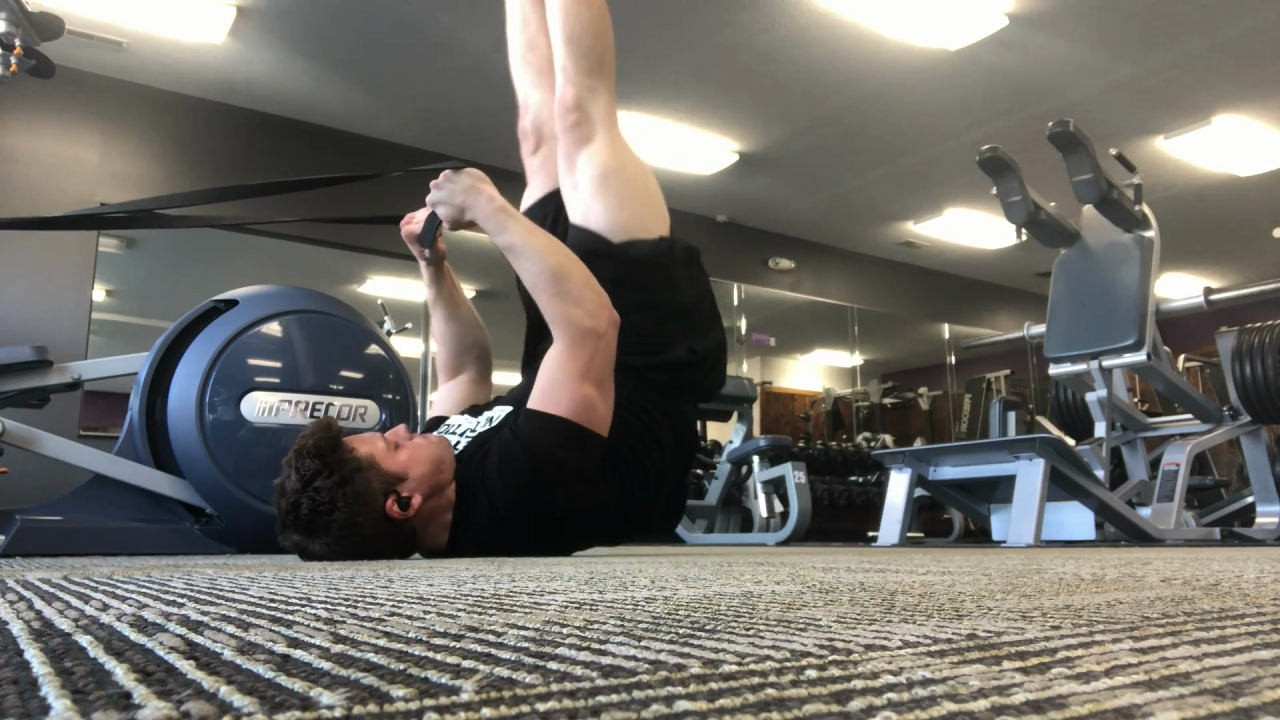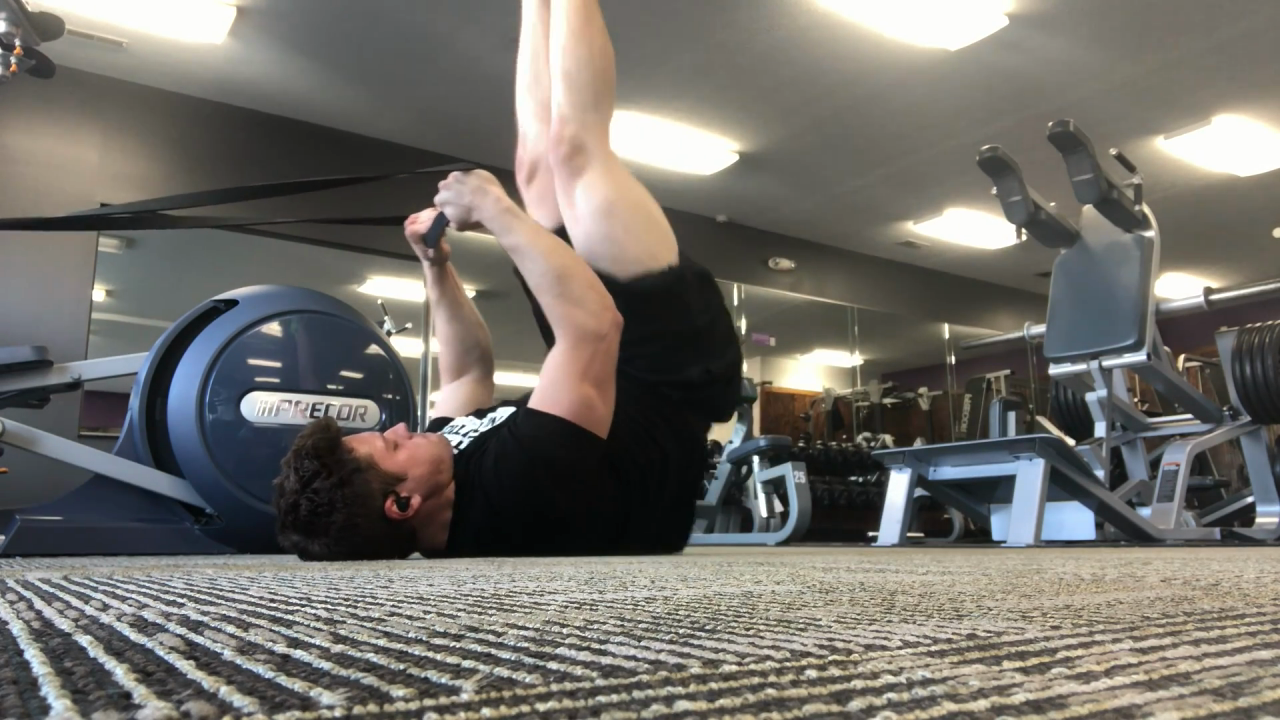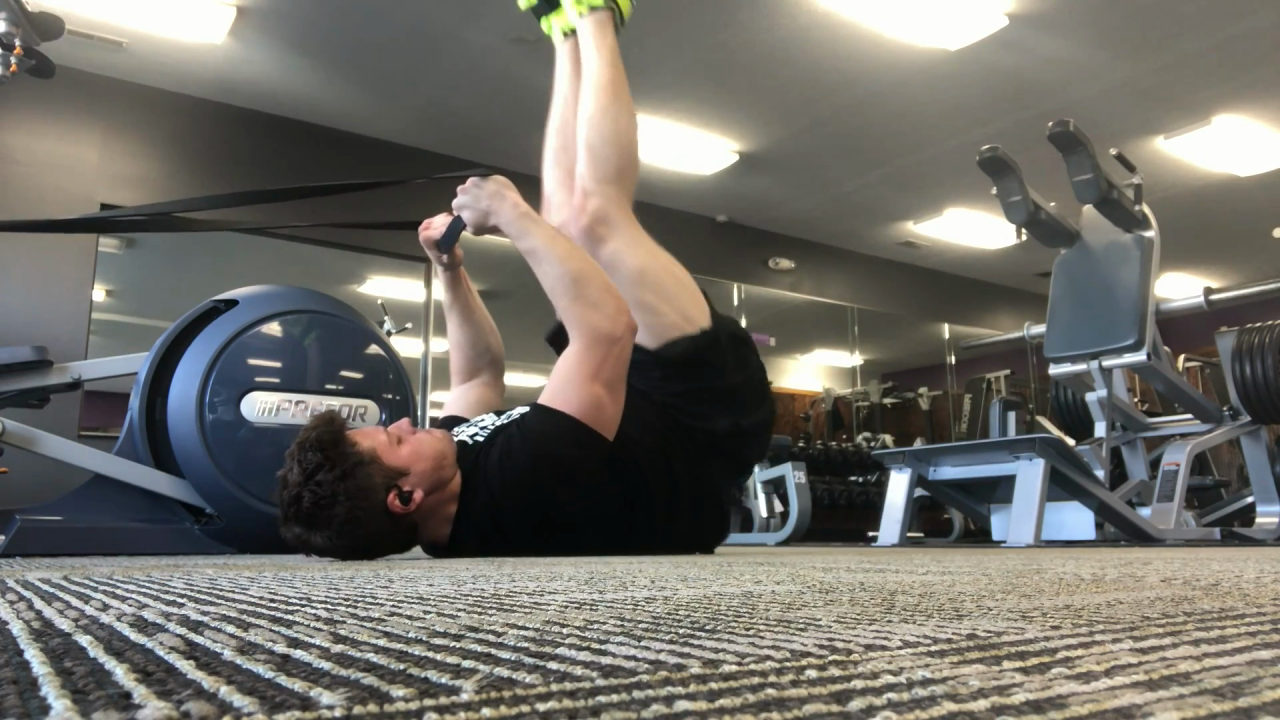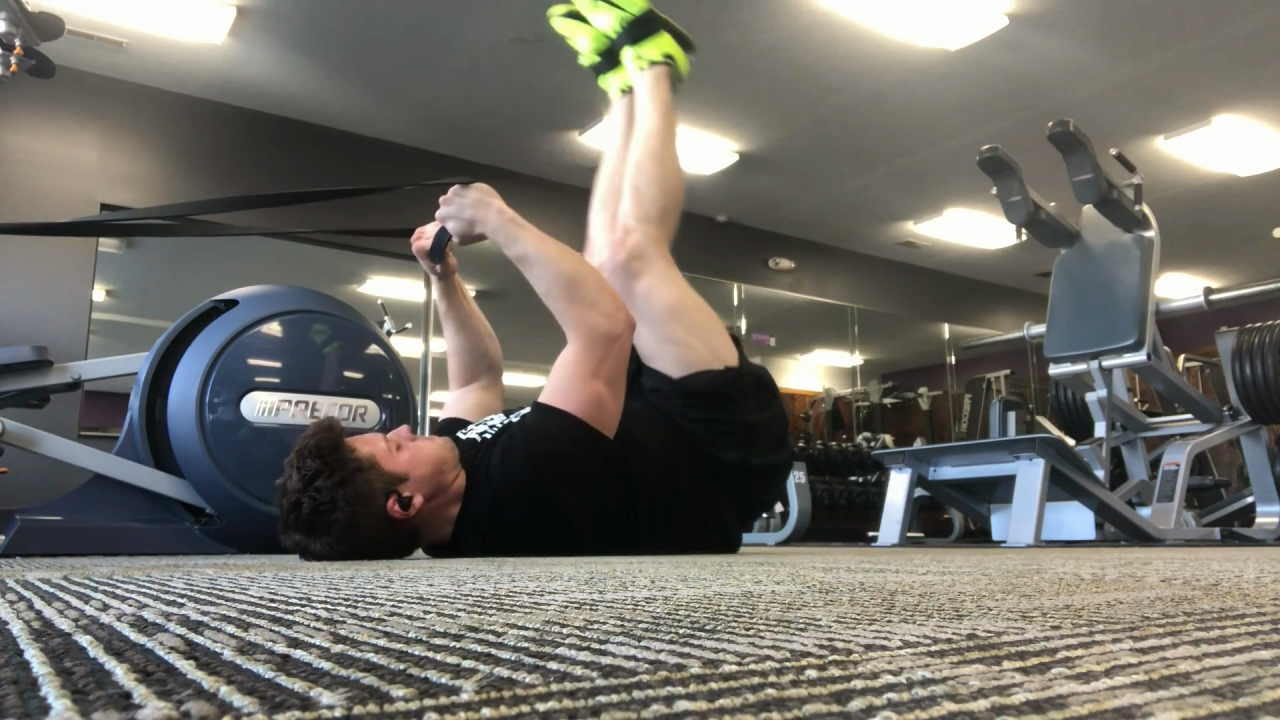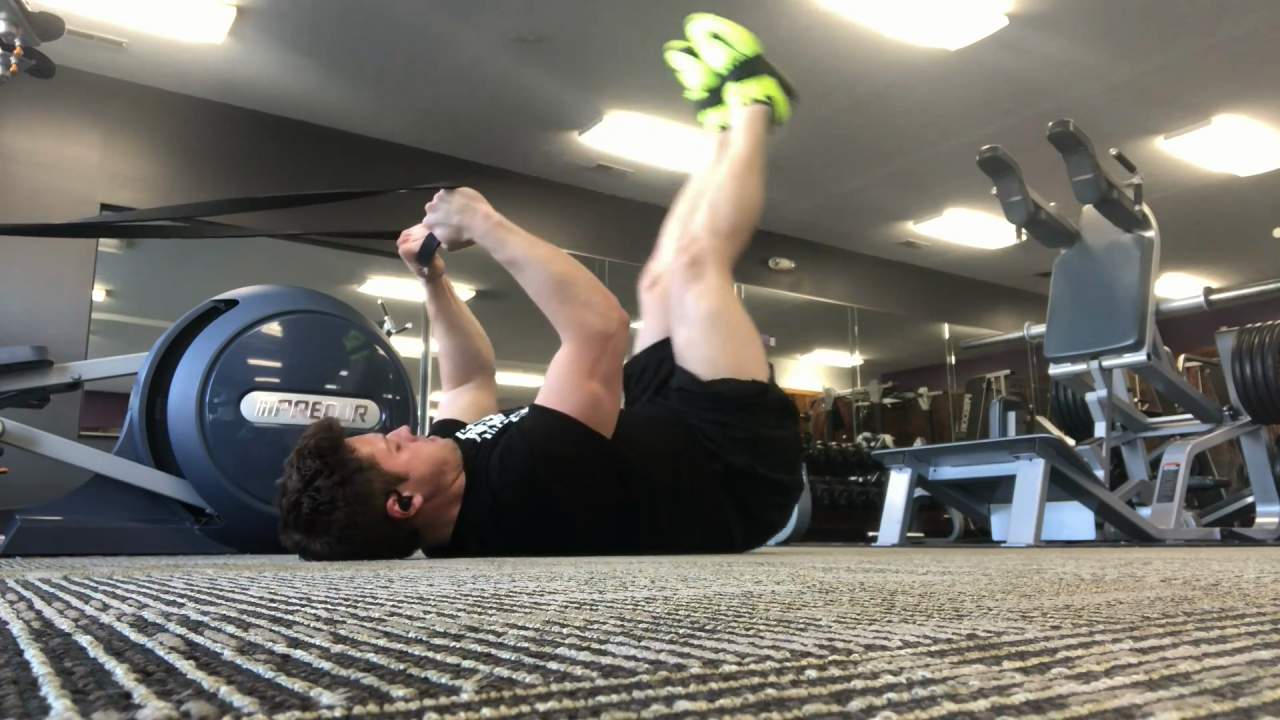
dt=0.3s
person 1, frame 1
right shoulder: (520, 490)
left elbow: (465, 370)
right elbow: (593, 324)
left wrist: (433, 265)
right wrist: (488, 209)
left hip: (589, 367)
right hip: (655, 361)
left knee: (541, 125)
person 1, frame 2
right shoulder: (517, 489)
left elbow: (468, 370)
right elbow: (596, 325)
left wrist: (436, 265)
right wrist: (493, 210)
left hip: (616, 378)
right hip: (672, 372)
left knee: (538, 157)
right knee: (572, 144)
person 1, frame 3
right shoulder: (521, 487)
left elbow: (479, 375)
right elbow: (610, 327)
left wrist: (450, 271)
right wrist: (510, 216)
left hip: (646, 407)
right hip: (706, 419)
right knee: (594, 218)
person 1, frame 4
right shoulder: (521, 487)
left elbow: (480, 378)
right elbow: (607, 326)
left wrist: (443, 278)
right wrist: (497, 221)
left hip: (660, 431)
right hip: (722, 453)
right knee: (626, 253)
left ankle: (628, 80)
right ankle: (647, 66)
person 1, frame 5
left shoulder: (456, 526)
right shoulder: (519, 488)
left elbow: (471, 379)
right elbow: (599, 327)
left wrist: (432, 280)
right wrist: (485, 225)
left hip: (668, 438)
right hip: (730, 461)
right knee: (689, 261)
left ankle: (731, 115)
right ankle: (751, 104)
